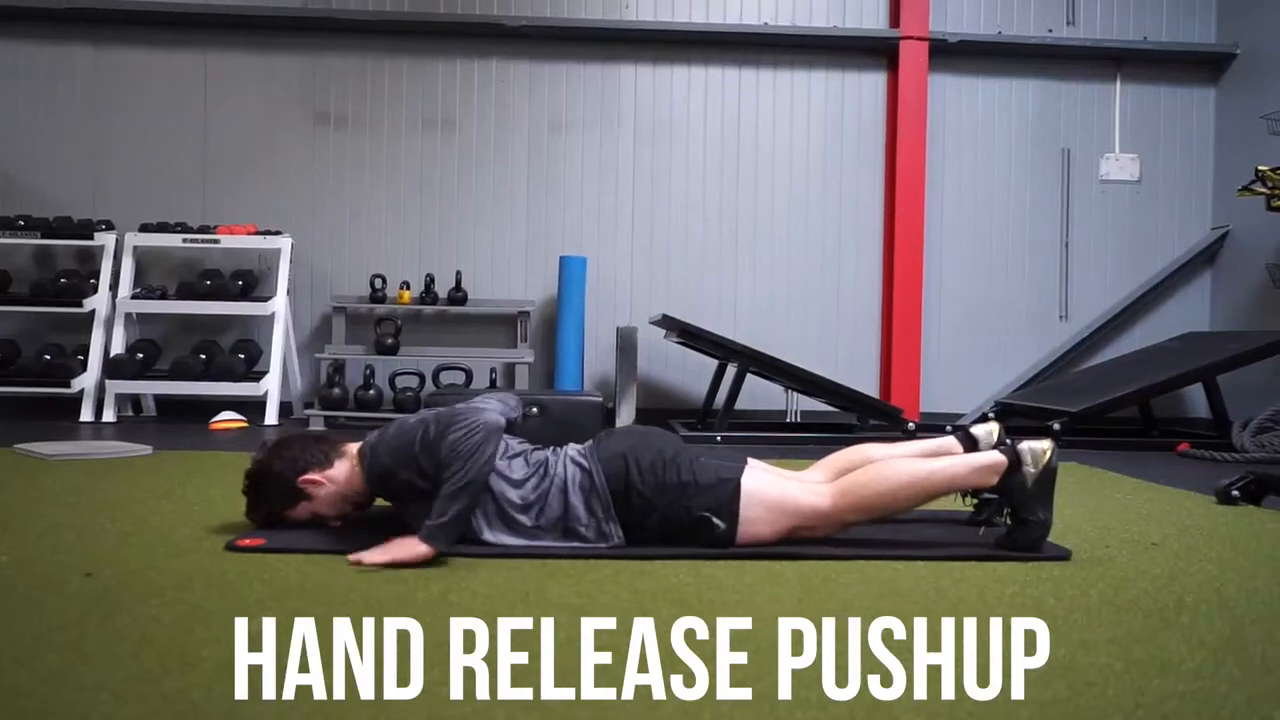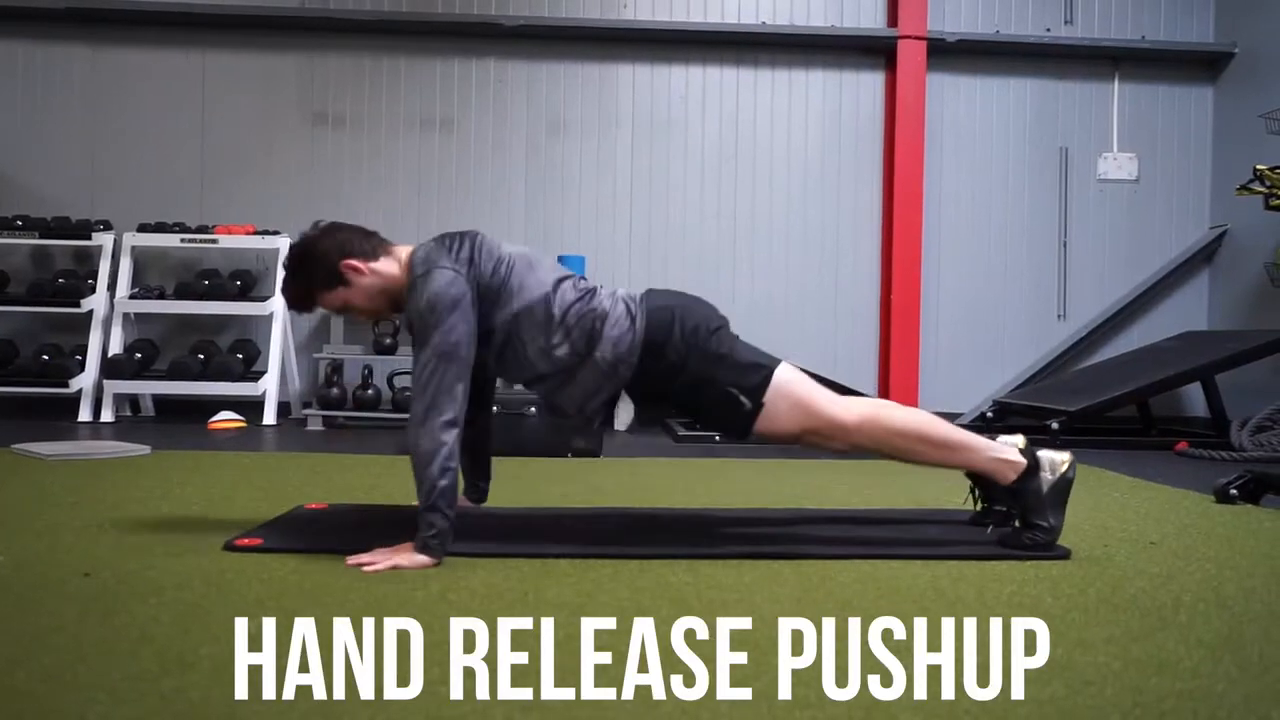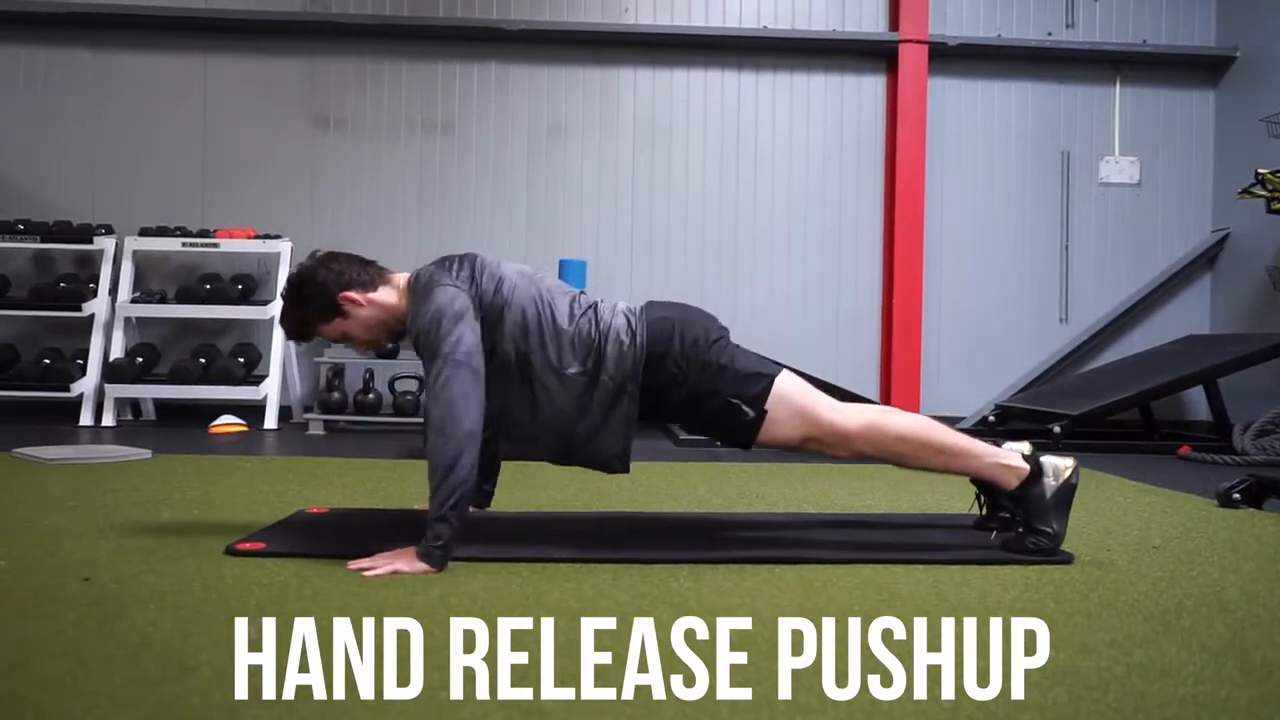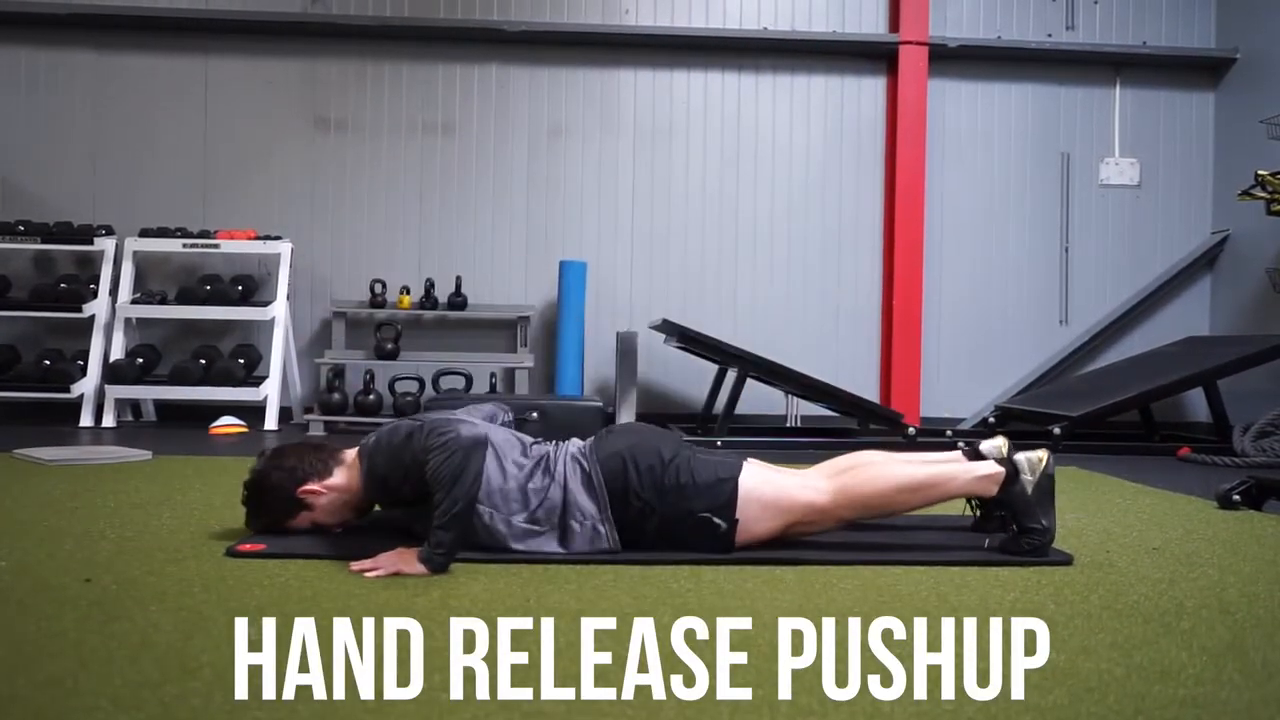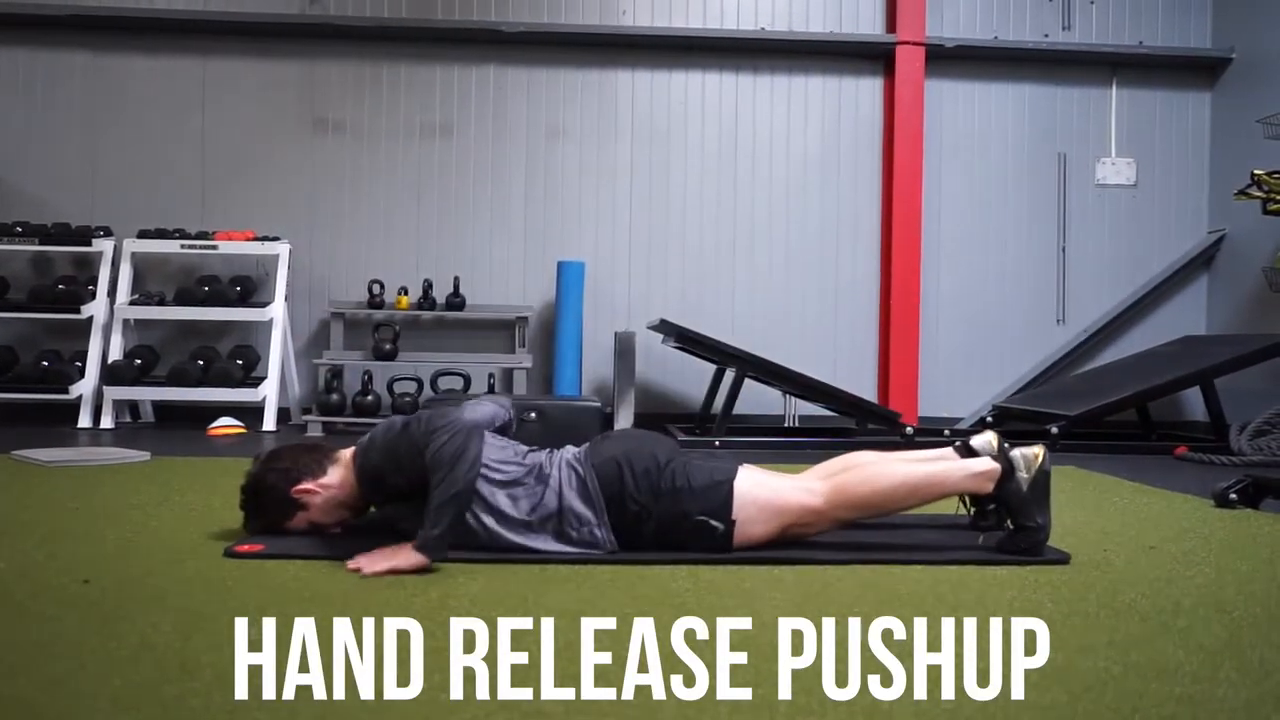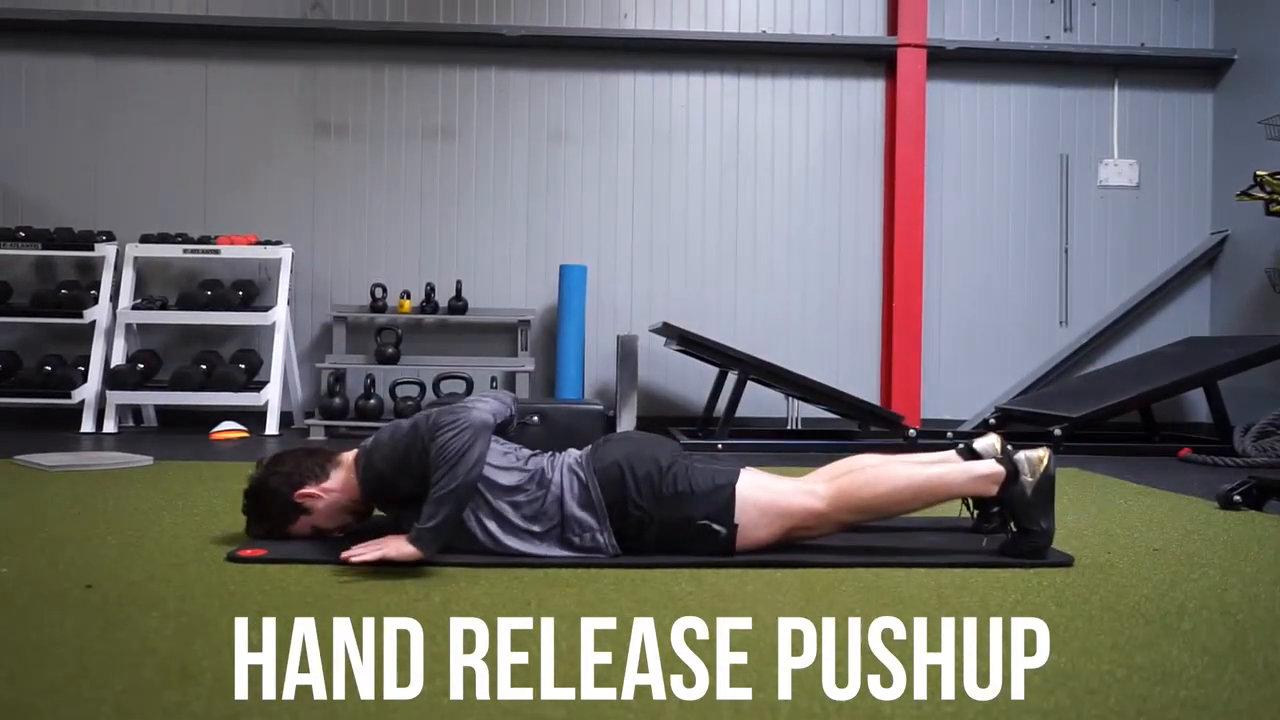
dt=0.7s
person 1, frame 1
left shoulder: (391, 453)
right shoulder: (405, 451)
left elbow: (479, 421)
right elbow: (502, 403)
left wrist: (433, 534)
right wrist: (441, 513)
left hip: (629, 490)
right hip: (618, 471)
left knee: (823, 504)
right knee: (813, 484)
left ankle: (1004, 463)
right ankle: (968, 445)
person 1, frame 2
left shoulder: (435, 284)
right shoulder: (444, 272)
left elbow: (441, 413)
right elbow: (473, 387)
left wrist: (431, 539)
right wrist: (470, 494)
left hip: (658, 345)
right hip: (651, 338)
left knee: (836, 421)
right knee: (831, 421)
left ankle: (1024, 469)
right ankle: (996, 452)
person 1, frame 3
left shoulder: (435, 304)
right shoulder: (441, 295)
left elbow: (460, 420)
right elbow: (495, 401)
left wrist: (434, 547)
right wrist: (472, 502)
left hip: (659, 361)
right hip: (650, 357)
left knee: (835, 429)
right knee: (831, 433)
left ankle: (1026, 474)
right ankle: (1004, 458)
person 1, frame 4
left shoulder: (384, 454)
right shoulder: (404, 447)
left elbow: (465, 442)
right elbow: (493, 412)
left wrist: (433, 552)
right wrist: (442, 526)
left hip: (625, 491)
right hip: (616, 465)
left knee: (815, 501)
right knee: (813, 489)
left ankle: (1000, 475)
right ankle: (979, 458)
person 1, frame 5
left shoulder: (381, 457)
right shoulder: (397, 465)
left elbow: (466, 421)
right elbow: (494, 409)
left wrist: (425, 541)
right wrist: (428, 521)
left hip: (624, 499)
right hip: (613, 479)
left knee: (810, 504)
right knee: (806, 486)
left ankle: (1001, 474)
right ankle: (972, 456)
person 1, frame 6
left shoulder: (383, 459)
right shoulder: (401, 454)
left elbow: (467, 423)
right elbow: (497, 404)
left wrist: (422, 535)
right wrist: (423, 521)
left hip: (625, 499)
right hip: (615, 473)
left knee: (815, 505)
right knee: (815, 491)
left ankle: (1002, 474)
right ankle: (977, 455)
